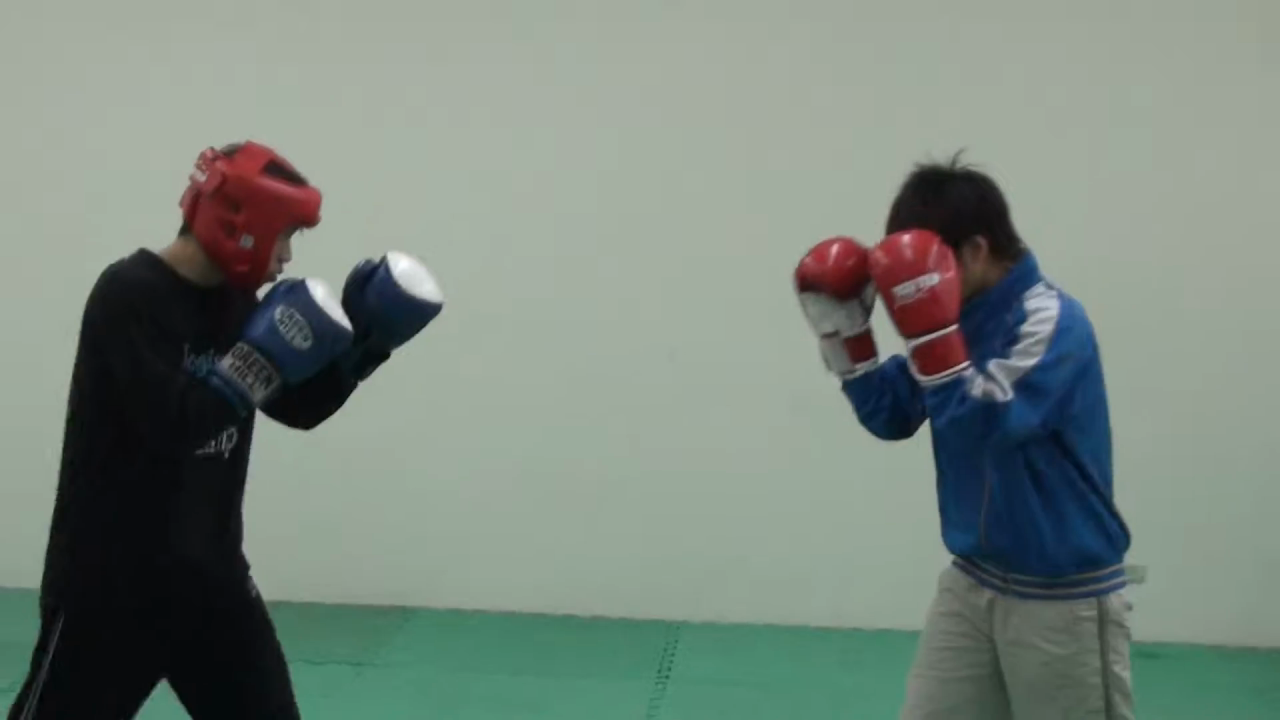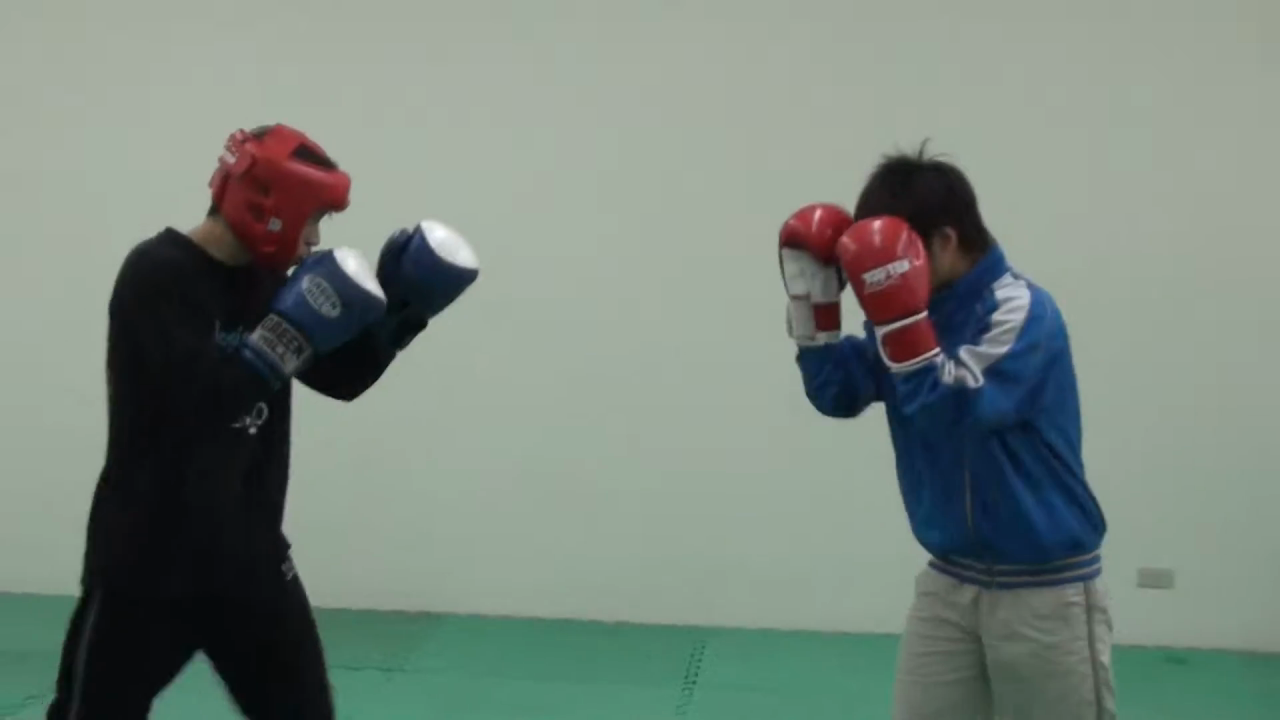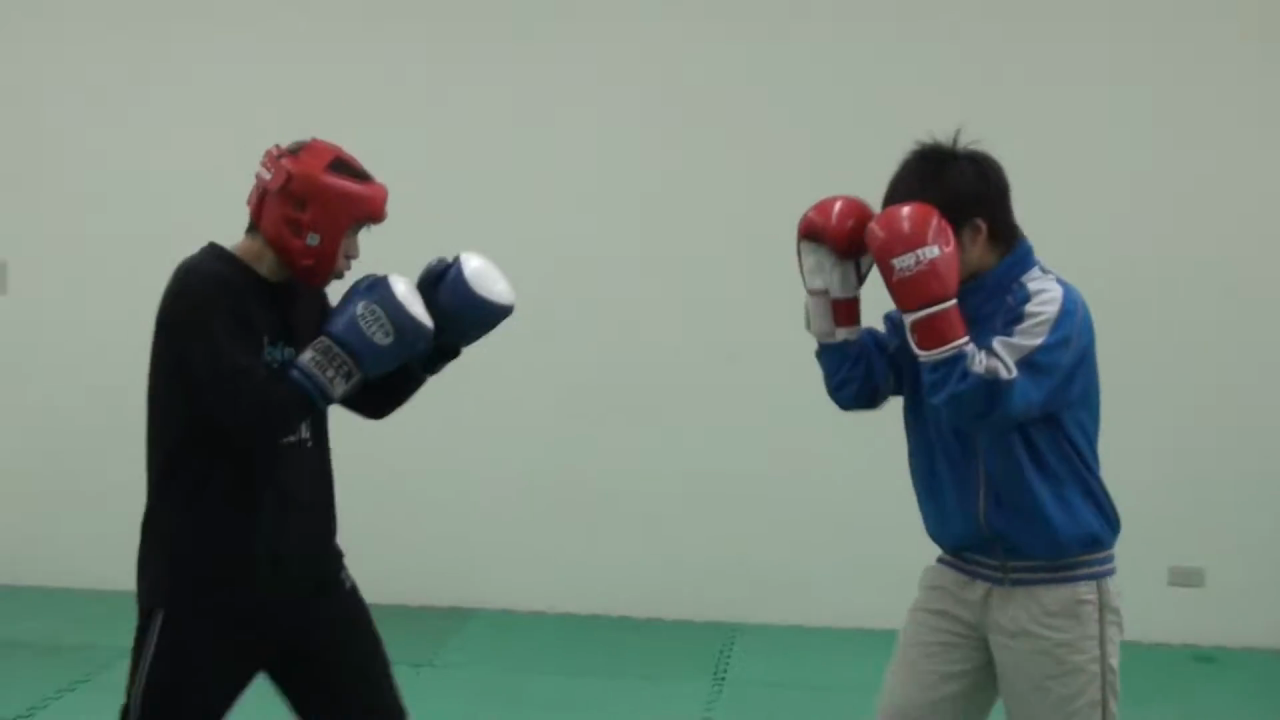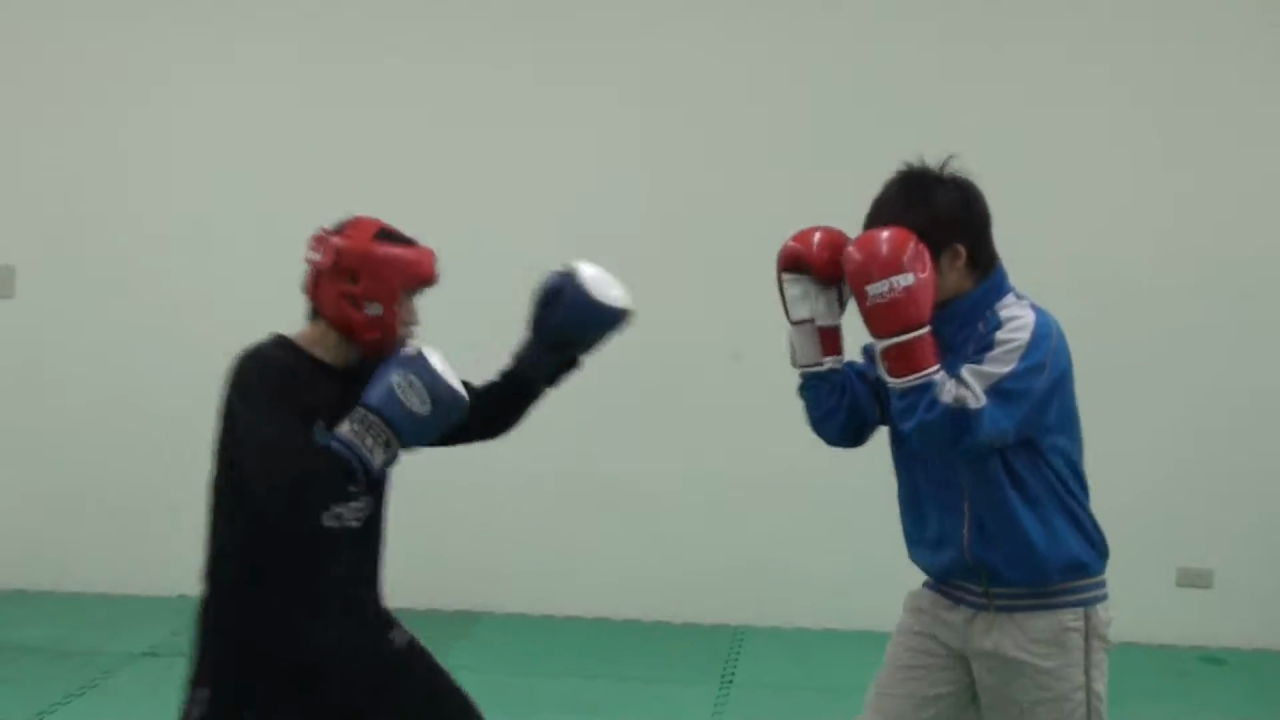
dt=0.2s
person 1, frame 1
left shoulder: (1052, 321)
right shoulder: (960, 319)
left elbow: (978, 423)
right elbow: (889, 415)
left wrist: (928, 323)
right wrist: (841, 328)
left hip: (1065, 595)
right hip: (976, 581)
person 1, frame 2
left shoulder: (1024, 313)
right shoulder: (923, 309)
left elbow: (949, 411)
right elbow: (836, 393)
left wrist: (898, 310)
right wrist: (813, 297)
left hip: (1047, 587)
right hip: (952, 582)
person 1, frame 3
left shoulder: (1049, 306)
right shoulder: (939, 303)
left elbow: (976, 401)
right elbow: (853, 385)
left wrist: (926, 299)
right wrist: (832, 288)
left hip: (1056, 586)
right hip: (960, 577)
person 1, frame 4
left shoulder: (1024, 332)
right shoulder: (924, 327)
left elbow: (947, 430)
right elbow: (839, 422)
left wrist: (900, 327)
right wrist: (813, 318)
left hip: (1043, 612)
right hip: (945, 604)
person 2, frame 1
left shoulder: (232, 300)
right shoulder: (128, 295)
left elbow: (303, 406)
right elbow: (167, 426)
left wrist: (368, 338)
right wrist: (262, 357)
left hip: (208, 567)
right hip: (107, 571)
person 2, frame 2
left shoulder: (264, 278)
right shoulder: (157, 274)
left elbow: (343, 377)
right elbow: (200, 402)
left wrist: (402, 310)
right wrist: (294, 331)
left hip: (248, 551)
right hip: (148, 550)
person 2, frame 3
left shoulder: (302, 296)
right shoulder: (203, 289)
left elbow: (375, 397)
right elbow: (249, 419)
left wrist: (440, 337)
right wrist: (345, 351)
left hip: (303, 561)
right hip: (202, 570)
person 2, frame 4
left shoulder: (371, 374)
right shoulder: (265, 377)
left elbow: (480, 418)
right elbow: (284, 500)
left wrist: (552, 351)
right wrist: (378, 428)
left hip: (354, 633)
right hip: (255, 641)
